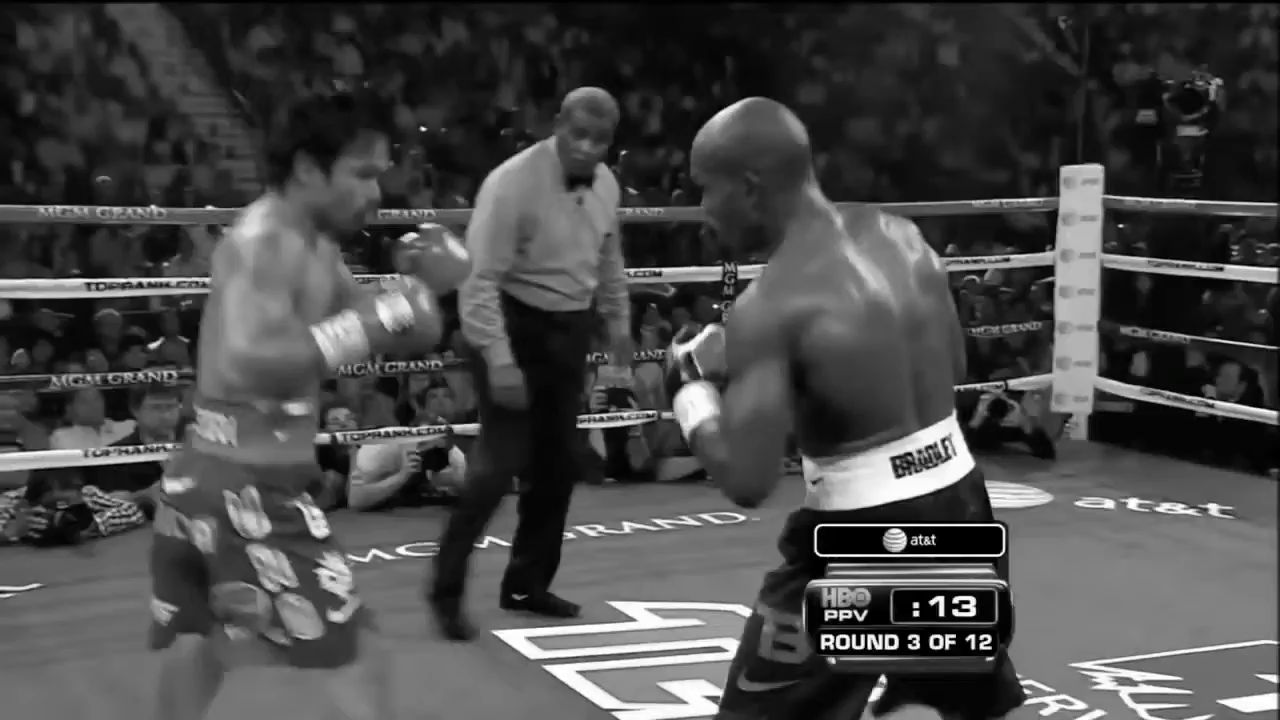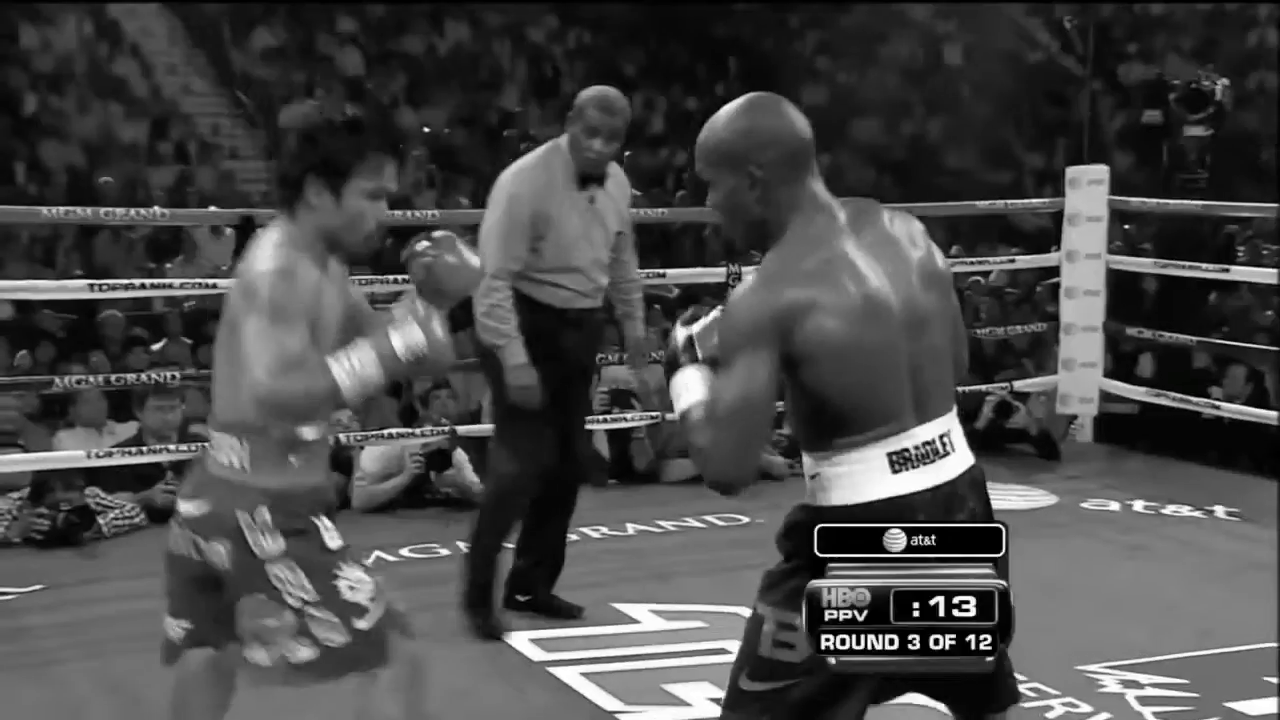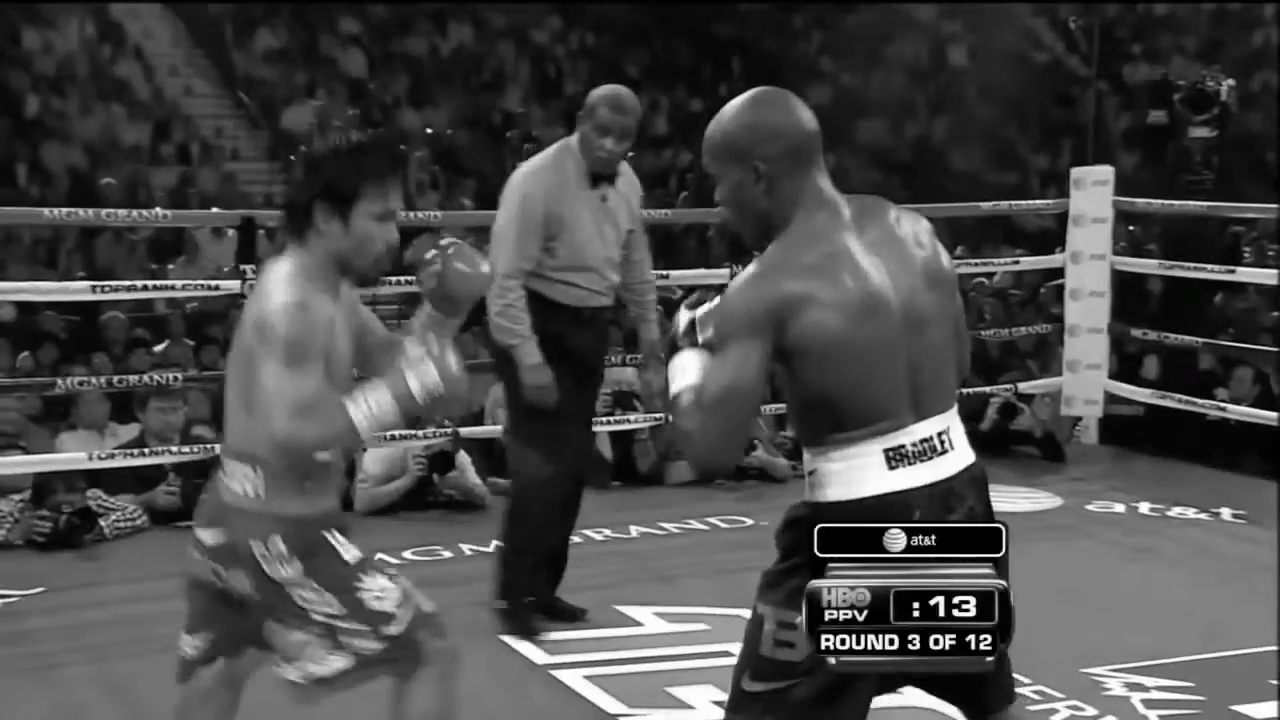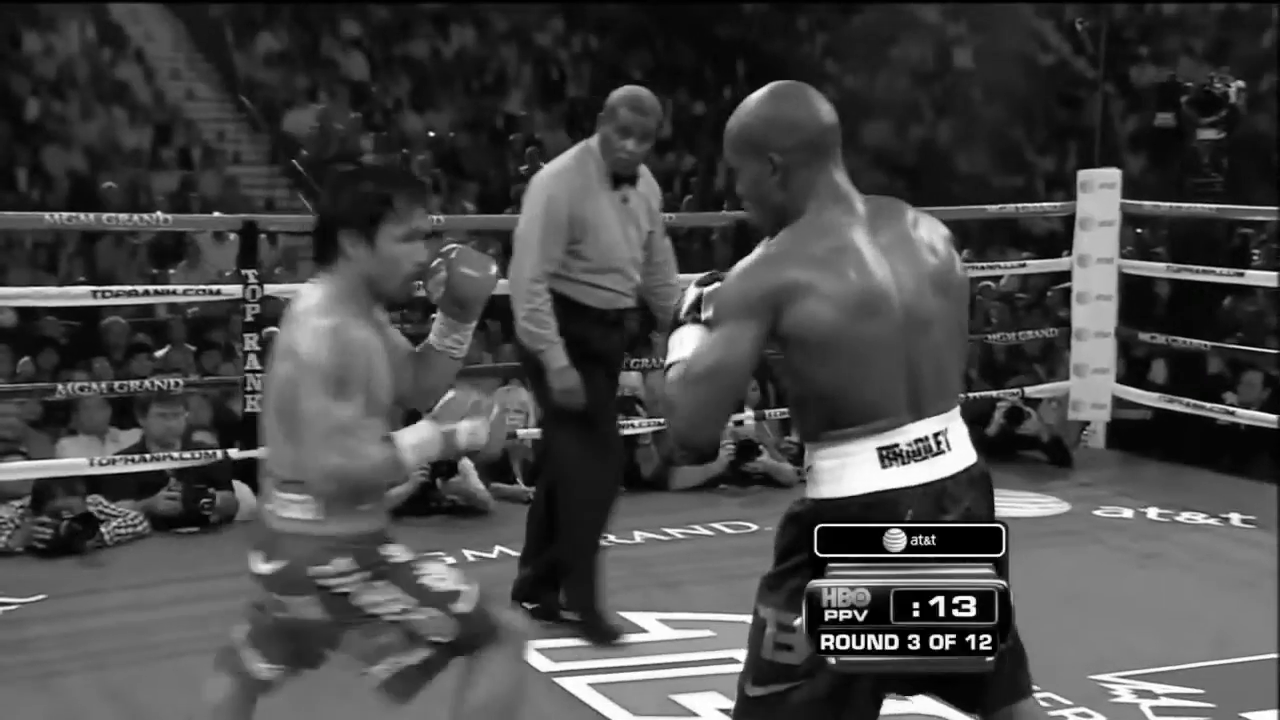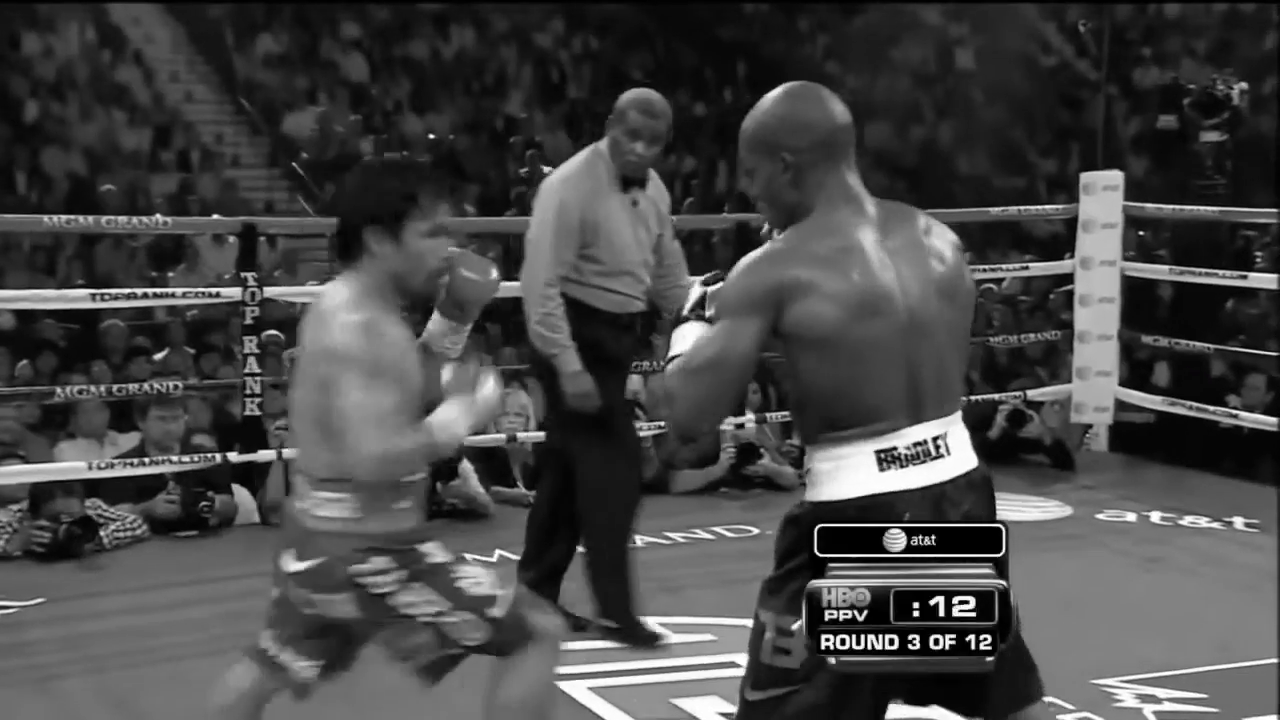
dt=0.3s
person 1, frame 1
left shoulder: (770, 305)
right shoulder: (902, 237)
left elbow: (748, 482)
left wrist: (693, 380)
left hip: (864, 533)
right hip: (958, 500)
person 1, frame 2
left shoulder: (768, 297)
right shoulder: (908, 233)
left elbow: (726, 468)
left wrist: (690, 365)
left hip: (862, 528)
right hip: (957, 497)
person 1, frame 3
left shoulder: (768, 288)
right shoulder: (913, 231)
left elbow: (711, 451)
left wrist: (692, 347)
left hip: (860, 524)
right hip: (958, 495)
person 1, frame 4
left shoulder: (770, 275)
right shoulder: (929, 233)
left elbow: (691, 431)
left wrist: (692, 322)
left hip: (858, 521)
right hip: (959, 492)
person 1, frame 5
left shoulder: (774, 272)
right shoulder: (938, 240)
left elbow: (689, 417)
left wrist: (695, 319)
left hip: (857, 521)
right hip: (959, 497)
person 2, frame 1
left shoulder: (313, 242)
right shoulder: (264, 243)
left elbow: (356, 325)
right elbow: (248, 361)
left wrist: (418, 288)
right wrist: (377, 319)
left hip: (204, 478)
right hip: (246, 490)
left knee: (202, 637)
right knee: (357, 652)
person 2, frame 2
left shoulder: (319, 264)
right shoulder: (279, 270)
left elbow: (369, 341)
right elbow: (272, 394)
left wrist: (432, 301)
right wrist: (395, 349)
left hip: (219, 495)
right hip: (265, 509)
left knee: (212, 650)
right knee: (393, 657)
person 2, frame 3
left shoulder: (328, 289)
right shoulder: (293, 302)
left elbow: (388, 360)
right elbow: (288, 436)
left wrist: (446, 306)
right wrist: (406, 385)
left hip: (235, 518)
right hip: (275, 531)
left knee: (219, 663)
right knee: (429, 652)
person 2, frame 4
left shoulder: (356, 311)
right shoulder: (328, 333)
left elbow: (419, 384)
right elbow: (339, 471)
left wrist: (458, 315)
right wrist: (448, 435)
left hip: (288, 541)
right hip: (330, 553)
left knee: (249, 671)
right knee: (500, 638)
person 2, frame 5
left shoulder: (349, 304)
right shoulder: (358, 327)
left elbow: (414, 385)
right elbow: (377, 461)
left wrist: (454, 315)
right wrist: (469, 407)
left hip: (318, 538)
right hip: (364, 550)
left knee: (271, 664)
right knee: (537, 634)
person 3, frame 1
left shoulder: (607, 185)
right shoulder: (513, 183)
left elbow: (609, 266)
right elbow: (481, 278)
left wrist: (621, 332)
right wrist: (500, 361)
left hip: (570, 331)
right hip: (516, 327)
left knee: (558, 462)
right knee: (501, 460)
left ankle: (527, 584)
right ankle: (445, 589)
person 3, frame 2
left shoulder: (617, 184)
right shoulder: (525, 181)
left elbow: (622, 266)
right elbow: (493, 277)
left wrist: (635, 335)
right wrist: (514, 360)
left hip: (581, 328)
right hip: (528, 324)
left knee: (568, 463)
right knee: (523, 461)
left ankle: (531, 585)
right ankle: (478, 593)
person 3, frame 3
left shoulder: (627, 184)
right shoulder: (536, 181)
left elbow: (635, 269)
right elbow: (505, 277)
left wrist: (650, 338)
right wrist: (527, 359)
left hip: (590, 327)
right hip: (539, 325)
left knee: (571, 462)
right knee: (547, 462)
left ankle: (536, 588)
right ankle: (514, 591)
person 3, frame 4
left shoulder: (645, 185)
right shoulder: (559, 183)
left elbow: (657, 269)
right elbow: (529, 279)
right wrist: (555, 363)
left hip: (609, 329)
right hip: (565, 328)
left knee: (571, 463)
right knee: (593, 462)
left ankle: (538, 591)
right ankle: (579, 600)
person 3, frame 5
left shoulder: (654, 189)
right shoulder: (570, 186)
left elbow: (668, 273)
right elbow: (541, 283)
right wrist: (567, 366)
left hip: (619, 333)
right hip: (578, 334)
left knee: (575, 466)
right knee: (613, 465)
left ankle: (537, 592)
right ankle: (613, 609)
